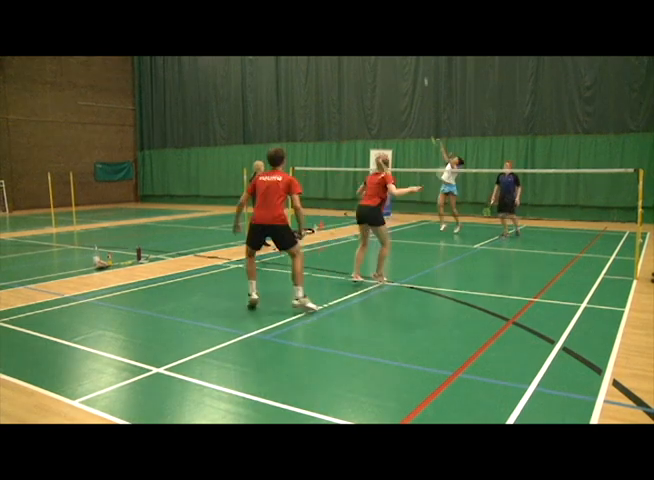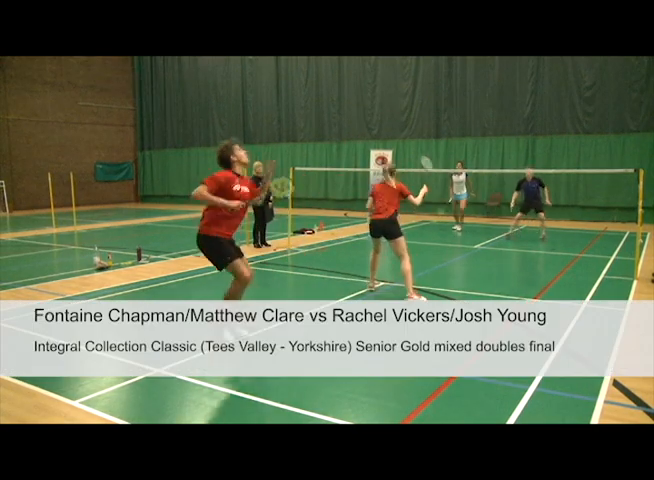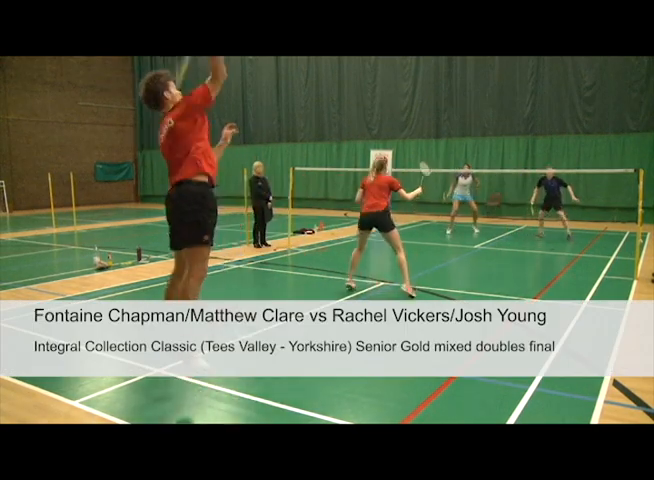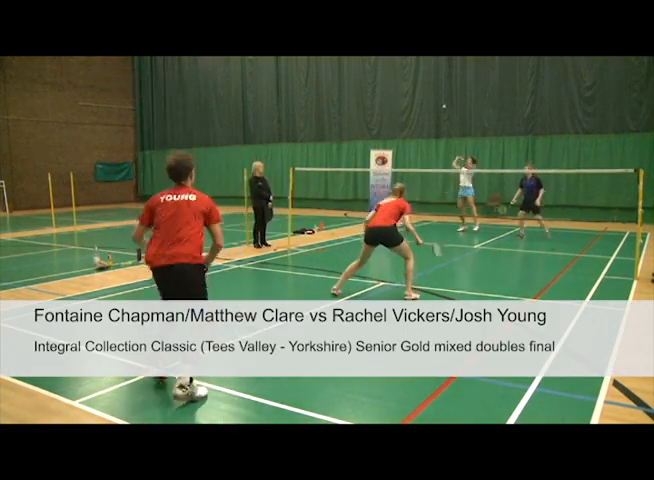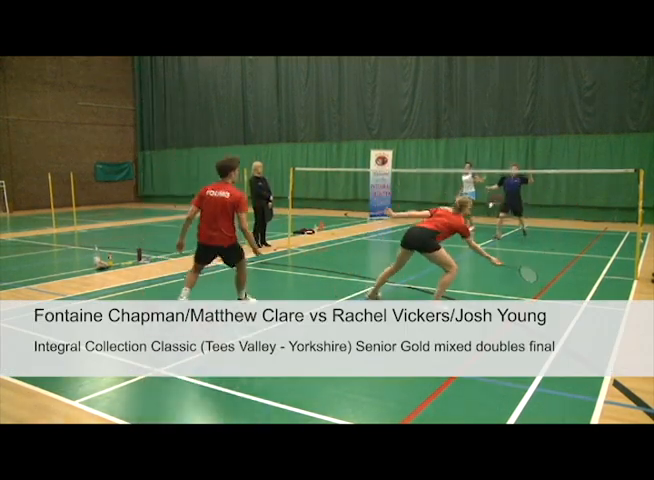
dt=0.7s
person 1, frame 1
left shoulder: (258, 178)
right shoulder: (289, 179)
left elbow: (242, 201)
right elbow: (297, 205)
left wrist: (236, 221)
right wrist: (302, 228)
left hip: (257, 222)
right hip: (278, 223)
left knee: (250, 255)
right knee: (297, 255)
left ankle: (253, 293)
right ankle: (300, 297)
person 1, frame 2
left shoulder: (247, 183)
right shoulder: (224, 177)
left elbow: (257, 201)
right elbow: (197, 194)
left wrist: (267, 180)
right wrist: (226, 203)
left hip: (224, 237)
right hip: (211, 237)
left knee: (246, 274)
right knee: (244, 276)
person 1, frame 3
left shoulder: (166, 132)
right shoulder: (185, 111)
right elbow: (219, 77)
left wrist: (223, 142)
left hip: (180, 195)
right hip: (196, 193)
left knee: (181, 272)
right knee: (196, 272)
person 1, frame 4
left shoulder: (156, 200)
right shoulder: (204, 201)
left elbow: (136, 237)
right elbow: (219, 243)
right wrist: (206, 262)
left hip: (159, 264)
right hip: (189, 264)
right ankle: (184, 384)
person 1, frame 5
left shoulder: (205, 191)
right shoulder: (238, 196)
left elbow: (190, 216)
right elbow: (243, 226)
left wrist: (182, 238)
right wrist: (254, 246)
left hip: (205, 241)
right hip: (227, 242)
left knee: (195, 269)
right knee: (241, 264)
left ankle: (183, 300)
right ankle: (242, 297)
person 2, frame 1
left shoulder: (371, 176)
right shoulder: (387, 176)
left elbow: (358, 192)
right elbow: (394, 192)
right wrist: (411, 189)
left hip: (361, 209)
right hip: (373, 211)
left knee: (363, 244)
right knee: (385, 244)
left ankle: (356, 274)
right ankle: (378, 274)
person 2, frame 2
left shoulder: (376, 187)
right shoulder: (399, 186)
left elbow: (368, 207)
right elbow: (416, 202)
right wrist: (423, 191)
left hip: (374, 222)
right hip: (389, 223)
left knee: (376, 251)
right knee: (404, 258)
left ankle: (372, 282)
right ankle: (411, 293)
person 2, frame 3
left shoulder: (366, 180)
right shoulder: (390, 180)
left elbow: (358, 199)
right elbow: (407, 197)
right wrist: (417, 191)
left hip: (365, 216)
right hip: (381, 215)
left knee: (360, 248)
right knee: (399, 250)
left ankle: (350, 280)
right ankle: (407, 284)
person 2, frame 4
left shoulder: (382, 202)
right shoulder: (404, 204)
left elbow: (367, 220)
right elbow: (408, 225)
left wrist: (368, 235)
right wrist: (418, 238)
left hip: (372, 230)
right hip: (388, 231)
left knee: (360, 262)
right knee: (409, 257)
left ankle: (337, 287)
right ankle: (409, 292)
person 2, frame 5
left shoulder: (441, 210)
right shoulder: (461, 223)
left elbow: (417, 214)
right elbow: (474, 245)
left wrist: (394, 215)
right wrist: (491, 258)
left hip: (411, 233)
right hip: (425, 238)
left knee: (396, 266)
right knee: (452, 269)
left ankle: (373, 293)
